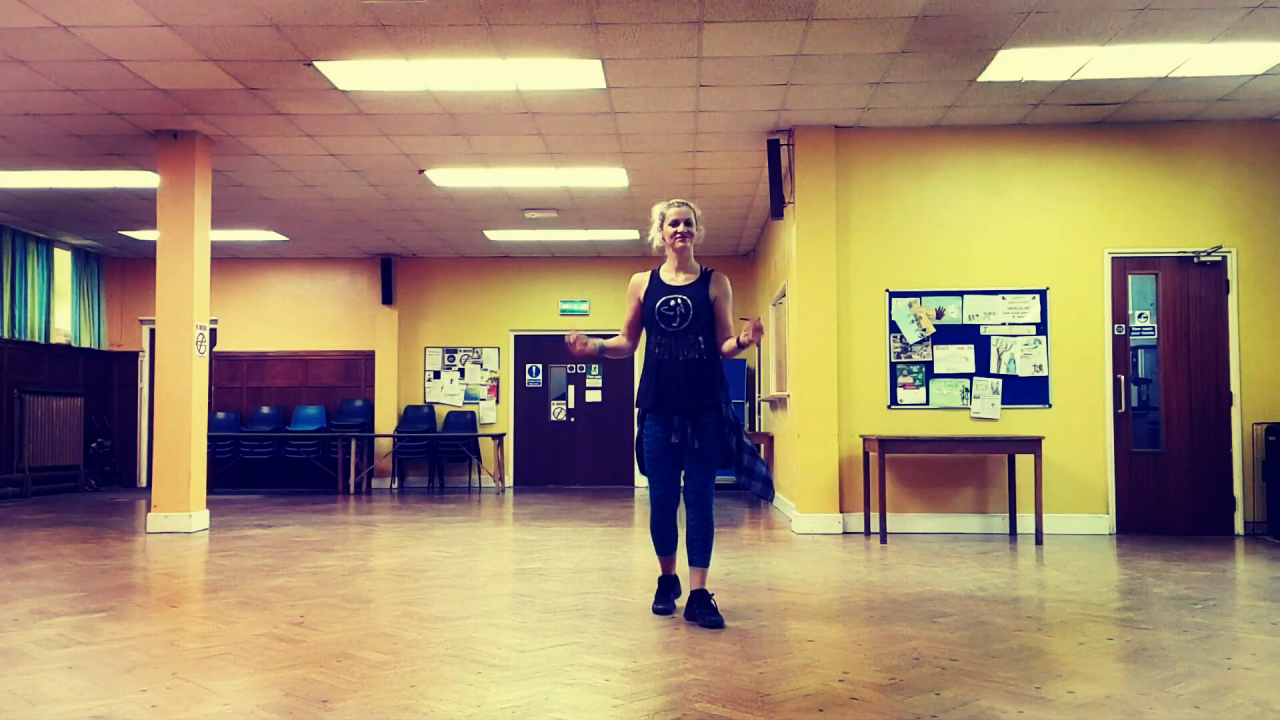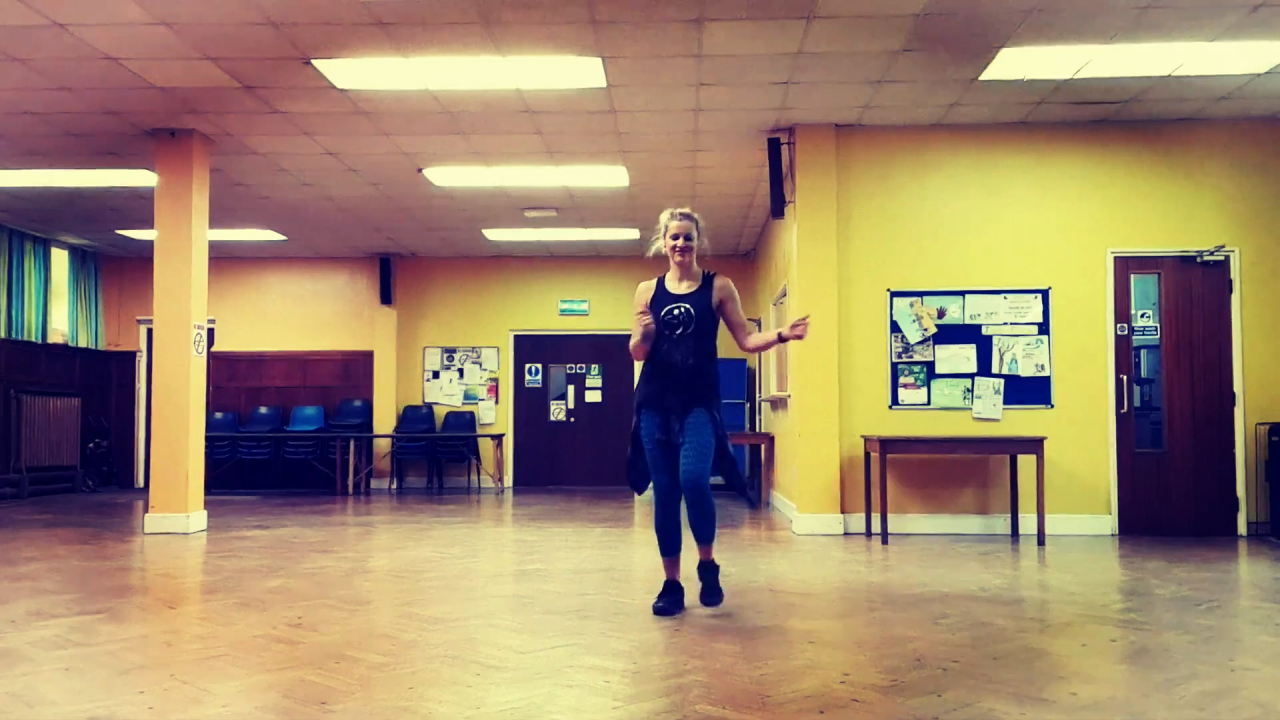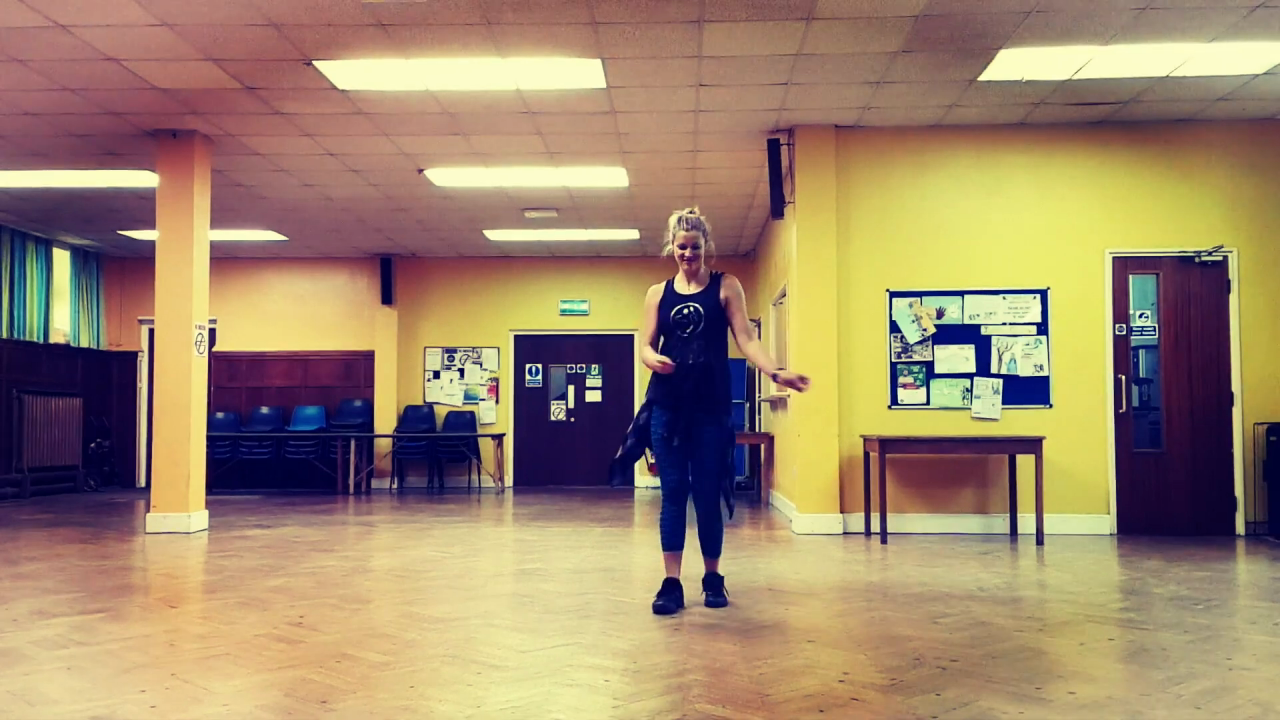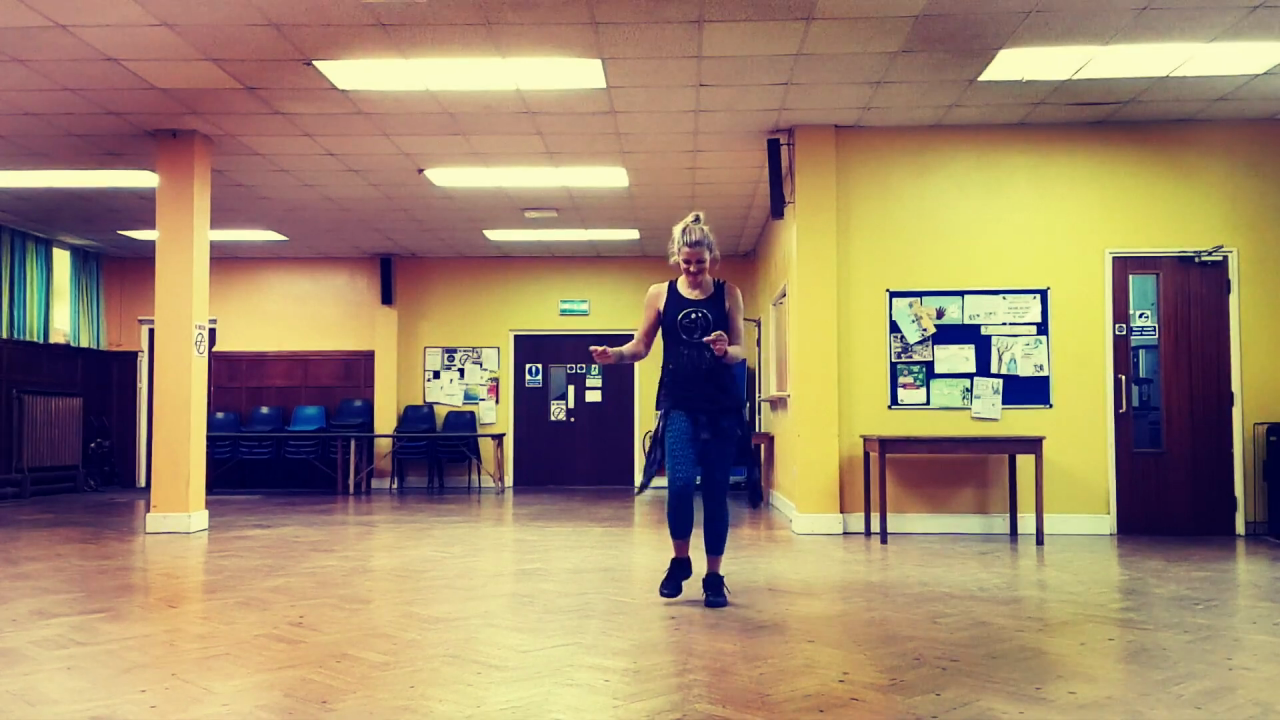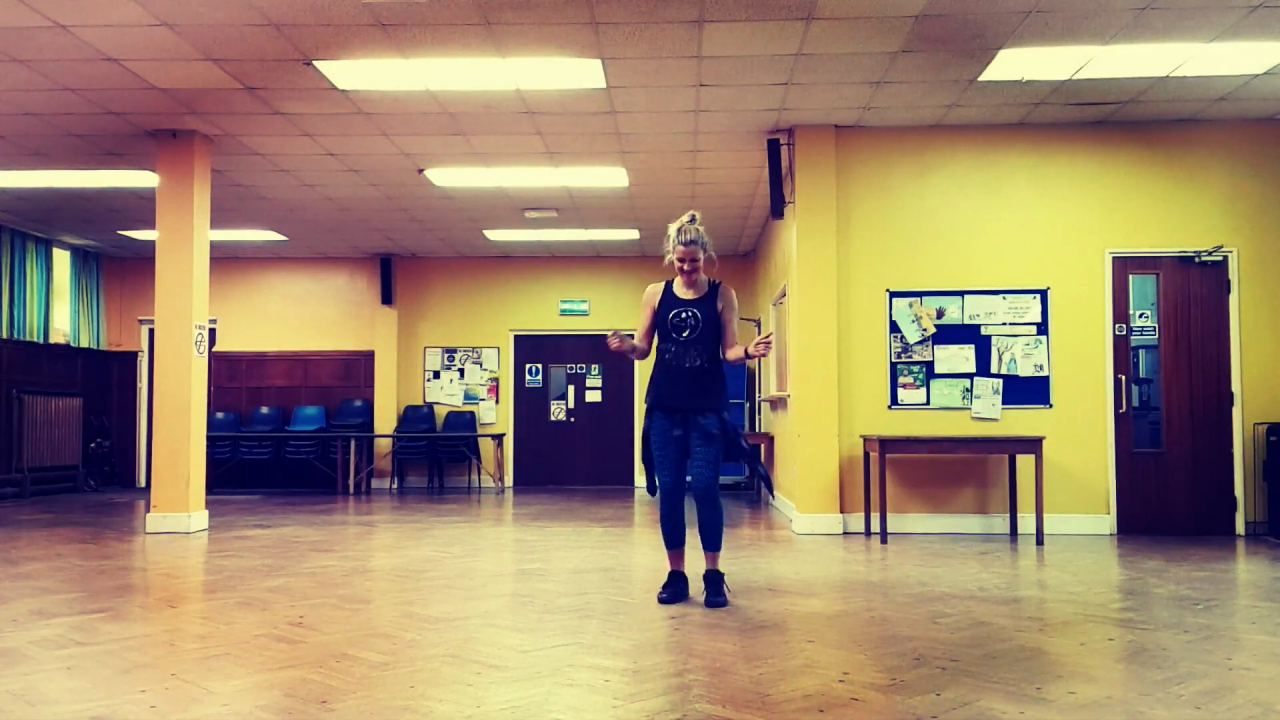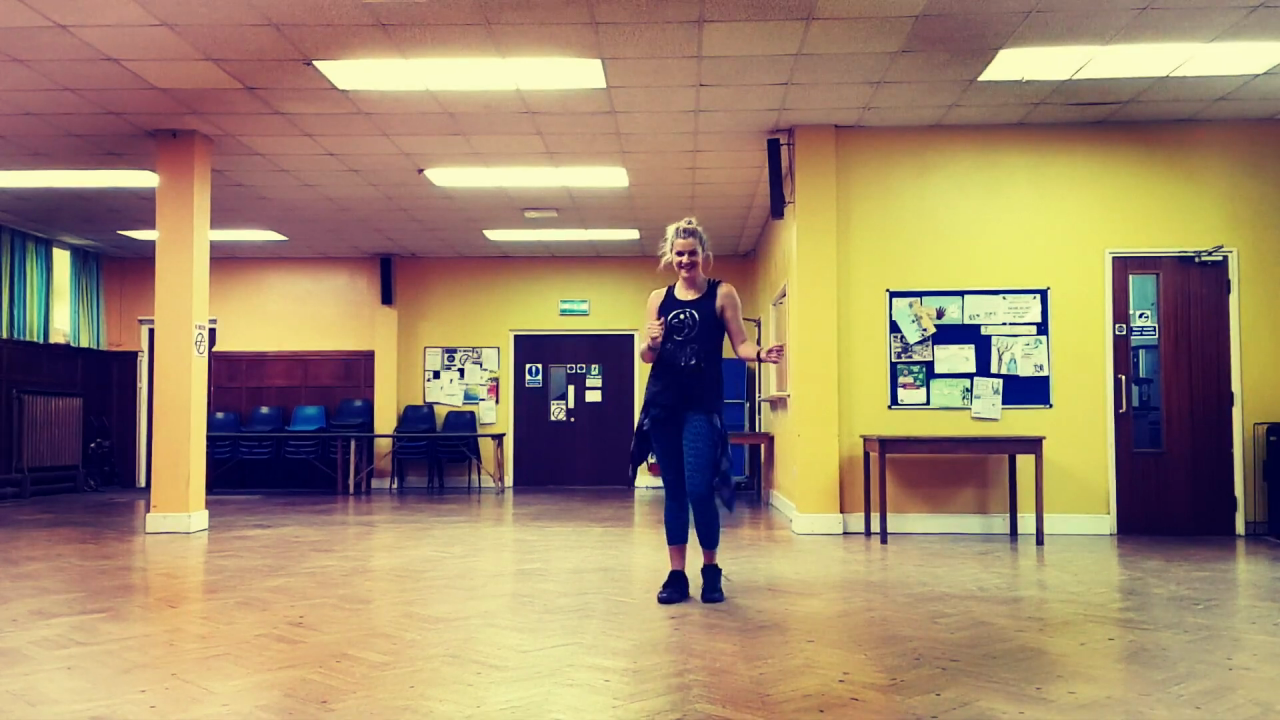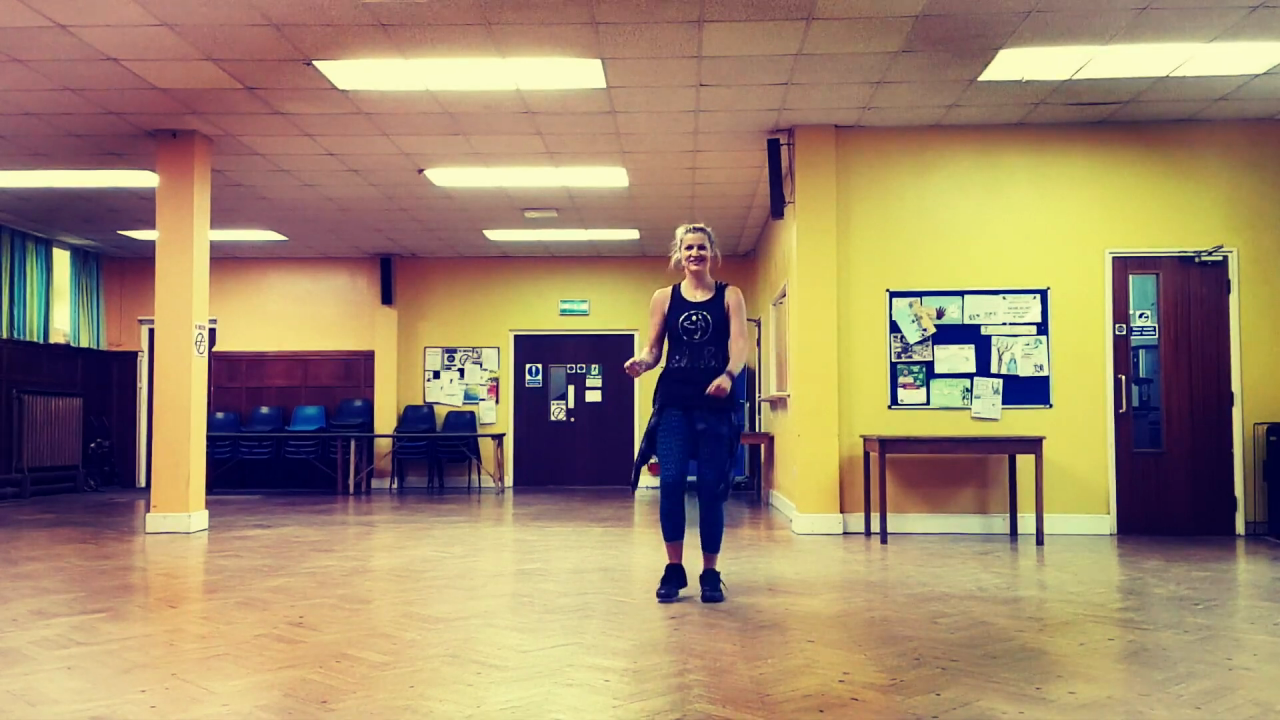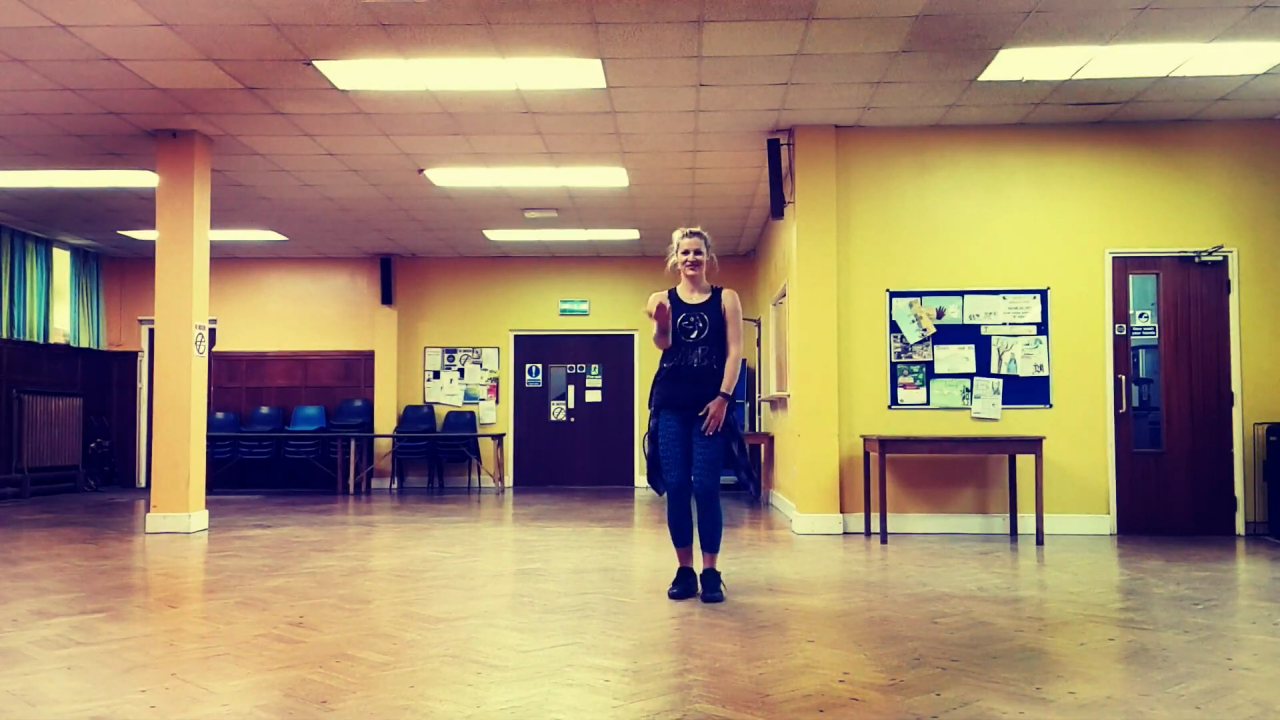
dt=0.3s
person 1, frame 1
left shoulder: (715, 283)
right shoulder: (642, 283)
left elbow: (723, 344)
right elbow: (627, 342)
left wrist: (744, 341)
right wrist: (594, 346)
left hip: (704, 403)
right hip: (657, 402)
left knee: (698, 497)
right knee: (661, 497)
left ankle: (698, 595)
right ankle: (667, 579)
person 1, frame 2
left shoulder: (719, 287)
right shoulder: (647, 290)
left elbow: (746, 339)
right elbow: (638, 353)
left wrist: (782, 335)
right wrist: (642, 334)
left hip: (699, 403)
right hip: (655, 403)
left knee: (694, 482)
right knee: (666, 494)
left ankle: (707, 564)
right ankle: (671, 584)
person 1, frame 3
left shoulder: (726, 286)
right shoulder: (657, 293)
left elbow: (747, 340)
right elbow: (644, 347)
left wrist: (776, 372)
right wrist: (654, 360)
left hip: (710, 403)
right hip: (668, 403)
left knee: (706, 494)
right knee: (673, 493)
left ankle: (712, 577)
right ankle: (671, 582)
person 1, frame 4
left shoulder: (729, 294)
right shoulder: (660, 294)
left elbow: (739, 351)
right elbow: (640, 346)
left wrist: (726, 350)
right wrist: (615, 355)
left hip: (723, 405)
right hip: (679, 404)
left knee: (716, 491)
right knee: (681, 483)
left ankle: (714, 577)
right ankle: (680, 560)
person 1, frame 5
left shoulder: (722, 294)
right shoulder: (655, 295)
left elbow: (729, 349)
right elbow: (642, 350)
left wrist: (750, 352)
right wrist: (625, 347)
left hip: (707, 404)
right hip: (663, 404)
left knee: (706, 488)
right knee: (669, 490)
left ankle: (714, 575)
right ankle: (676, 576)
person 1, frame 6
left shoulder: (722, 294)
right shoulder: (658, 298)
left elbow: (739, 343)
right elbow: (646, 356)
left wrist: (760, 354)
right wrist: (651, 342)
left hip: (702, 403)
right hip: (661, 402)
left knee: (699, 488)
right knee: (673, 488)
left ankle: (711, 568)
right ankle: (676, 574)
person 1, frame 7
left shoulder: (730, 296)
right shoulder: (664, 298)
left elbow: (739, 345)
right elbow: (652, 350)
left wrist: (729, 376)
right wrist: (640, 363)
left hip: (715, 401)
right hip: (673, 401)
left knee: (710, 489)
right knee: (671, 482)
left ankle: (710, 573)
right ankle: (674, 567)
person 1, frame 8
left shoulder: (727, 298)
right shoulder: (661, 299)
left elbow: (735, 351)
right elbow: (663, 344)
left wrist: (724, 396)
right wrist: (662, 323)
left hip: (711, 401)
right hip: (670, 402)
left knee: (706, 489)
right knee: (676, 488)
left ankle: (710, 573)
right ankle: (684, 570)
